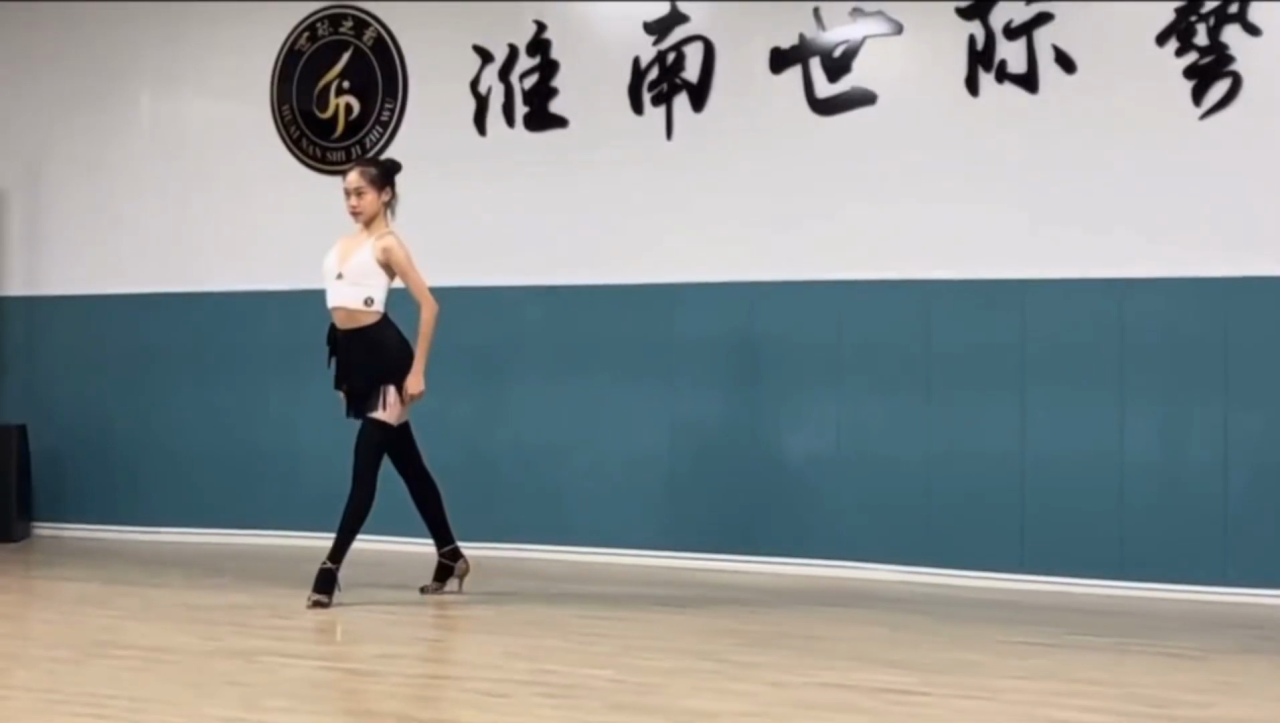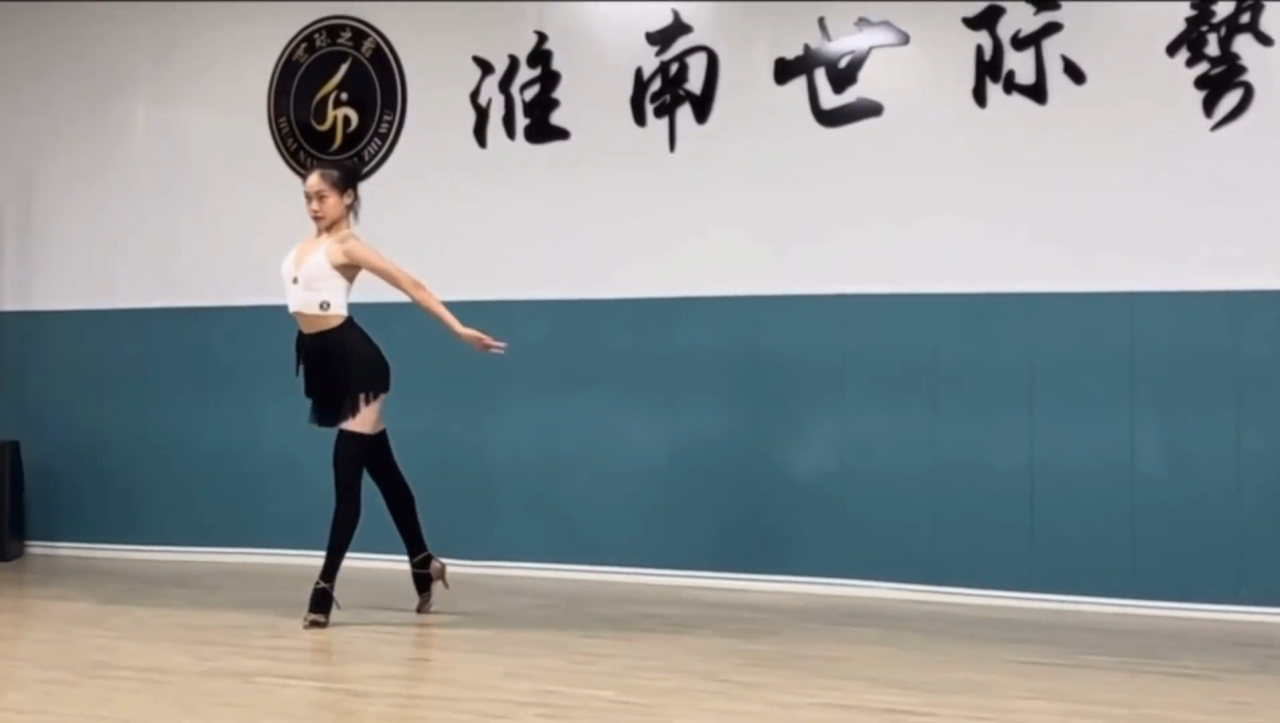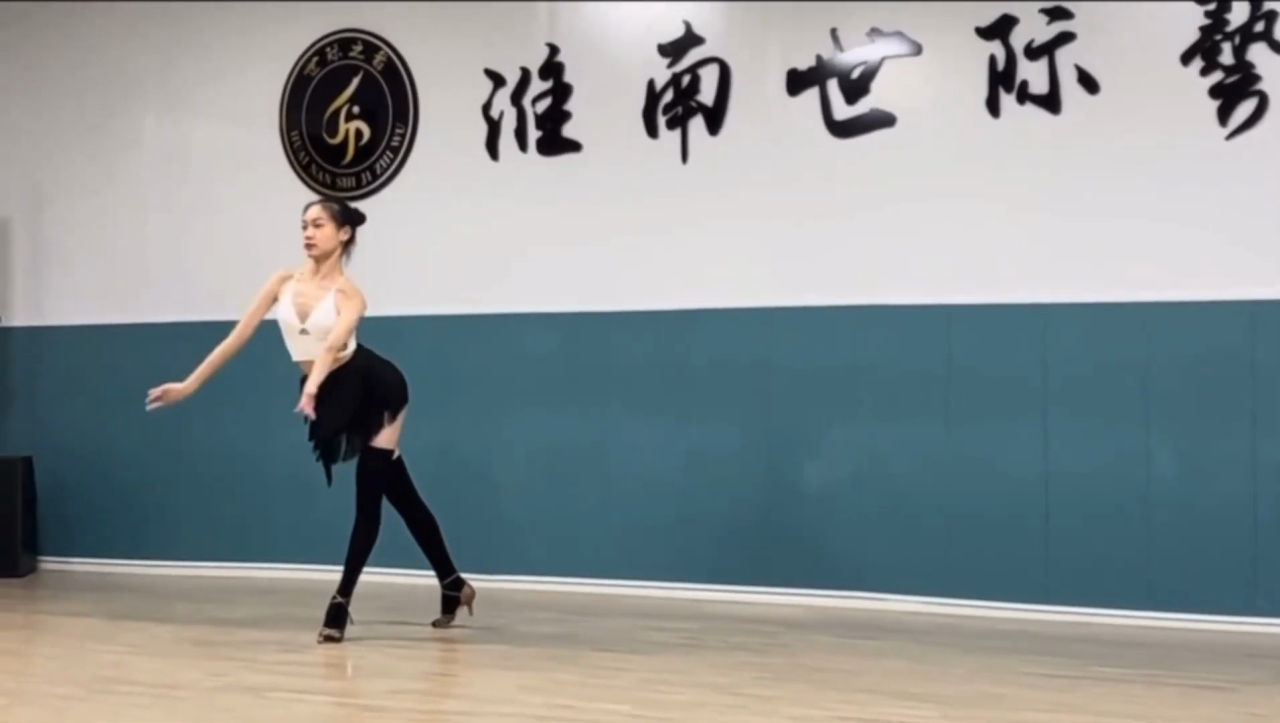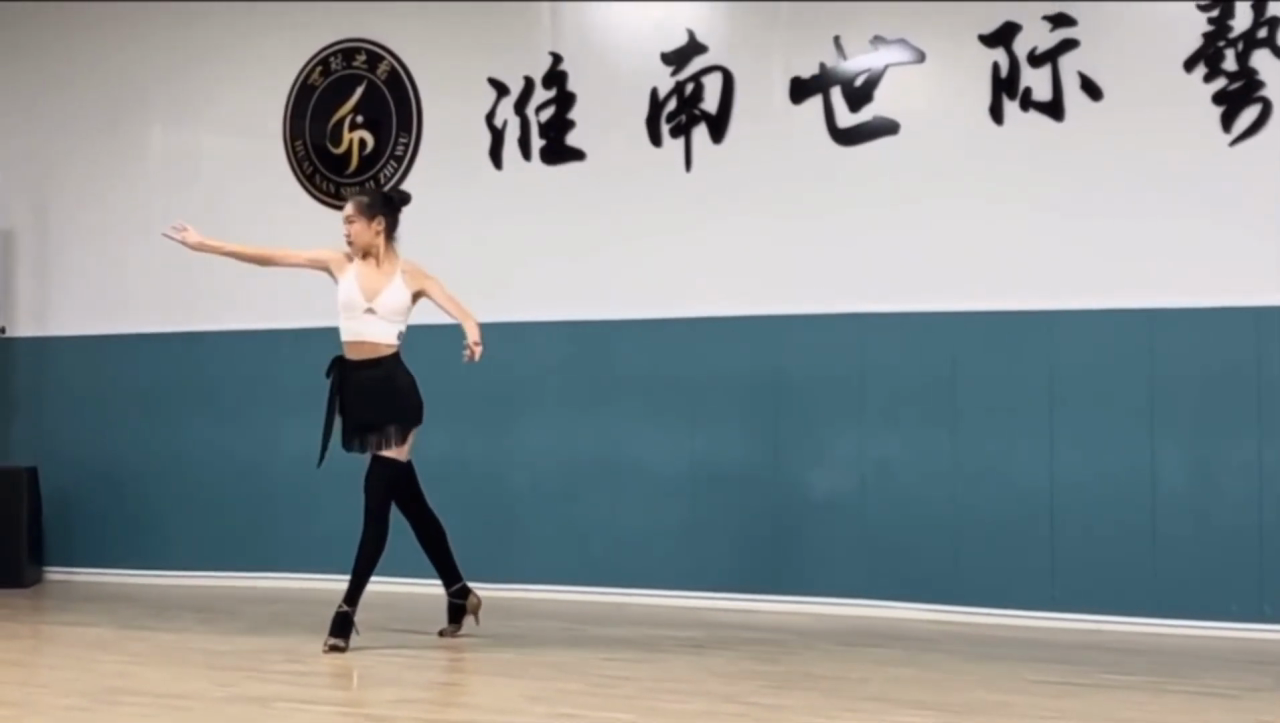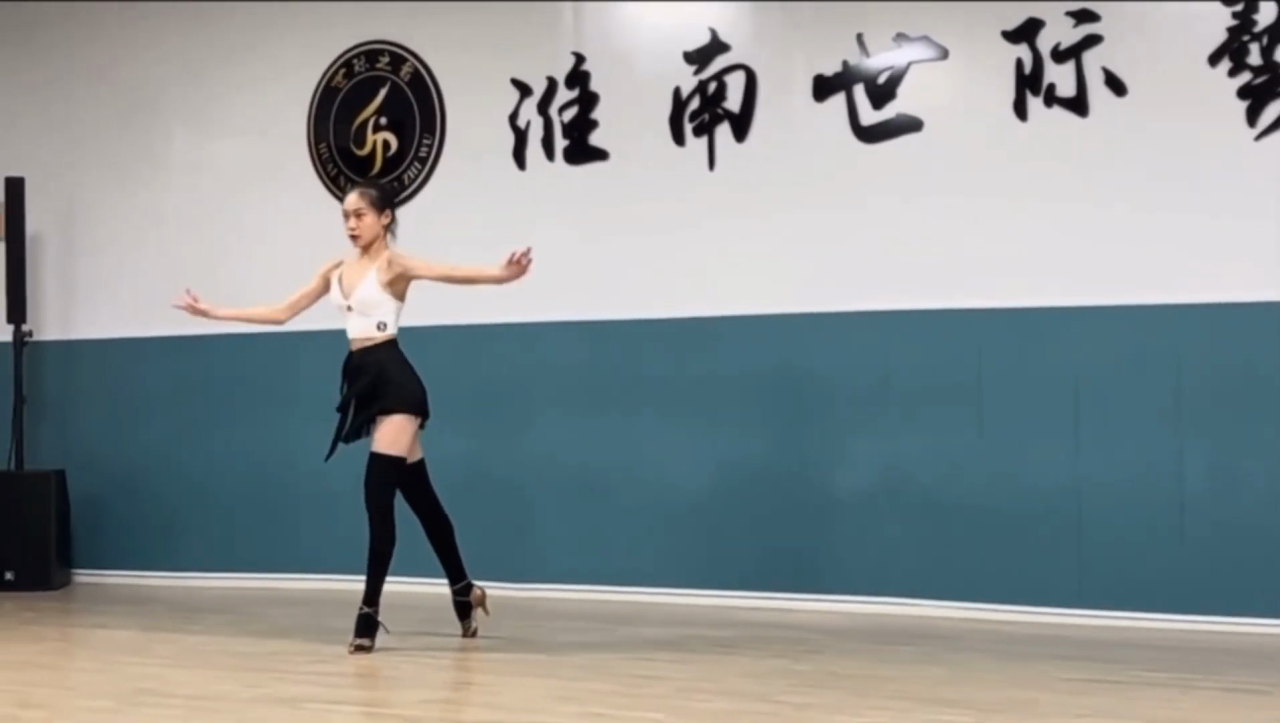
dt=1s
person 1, frame 1
left shoulder: (387, 244)
right shoulder: (345, 242)
left elbow: (428, 305)
left wrist: (417, 371)
right wrist: (342, 369)
left hip: (382, 353)
right hip: (352, 353)
left knee: (365, 465)
right knee: (407, 463)
left ankle: (330, 569)
right ankle: (450, 556)
person 1, frame 2
left shoulder: (347, 245)
right shoulder: (309, 242)
left elbow: (410, 284)
left wrist: (459, 329)
left hip: (352, 357)
right hip: (320, 357)
left knee: (347, 470)
right knee: (381, 467)
left ankle: (325, 586)
right ankle: (423, 562)
person 1, frame 3
left shoulder: (349, 296)
right shoulder: (282, 281)
left elbow: (333, 345)
right elbow: (239, 334)
left wrist: (313, 386)
right wrist: (190, 384)
left hip: (373, 387)
right hip: (331, 396)
left knee: (370, 493)
right knee: (396, 490)
left ankle: (340, 602)
right ankle: (451, 583)
person 1, frame 4
left shoulder: (411, 276)
right shoulder: (340, 264)
left elbow: (463, 313)
right elbow: (270, 257)
left wrist: (473, 337)
right wrist: (204, 243)
left hip: (393, 387)
right hip: (354, 385)
left knee: (377, 499)
right knee: (409, 499)
left ankle: (346, 611)
right ankle: (459, 592)
person 1, frame 5
left shoulder: (394, 265)
right shoulder: (340, 268)
left elbow: (444, 273)
right elbow: (281, 312)
left wrist: (499, 275)
right wrist: (213, 312)
left hip: (394, 383)
right hip: (365, 384)
left knee: (378, 496)
right knee: (420, 496)
left ankle: (369, 612)
right ankle: (464, 590)
